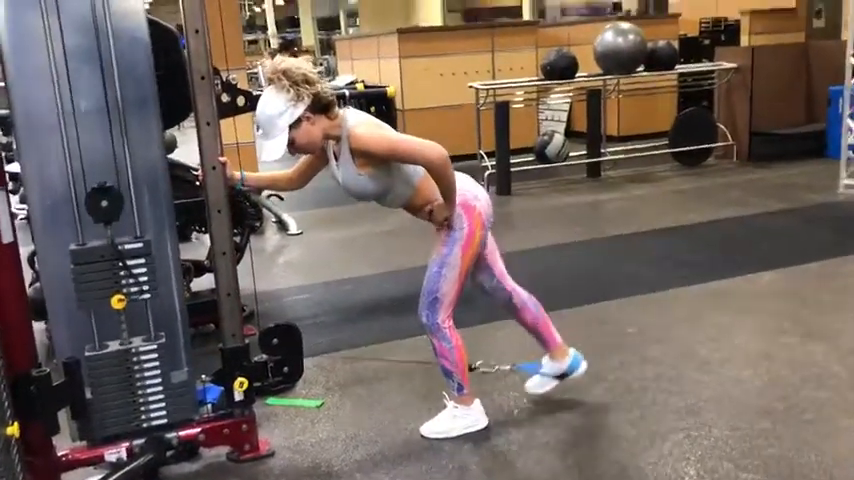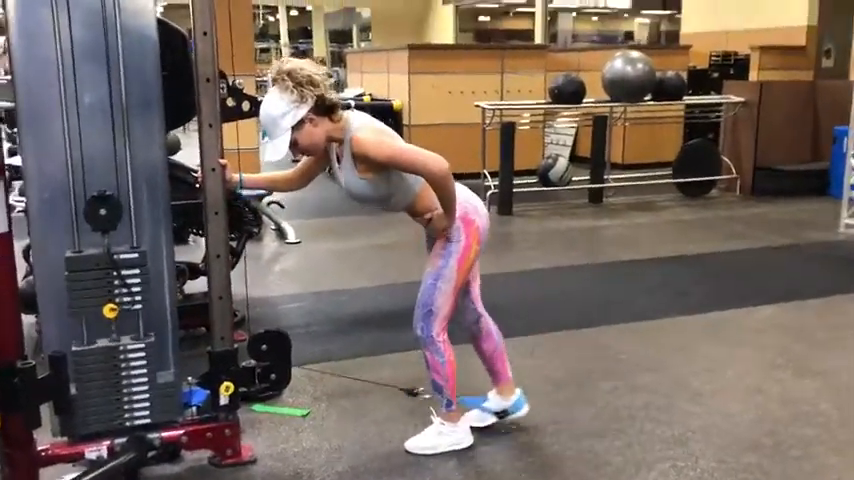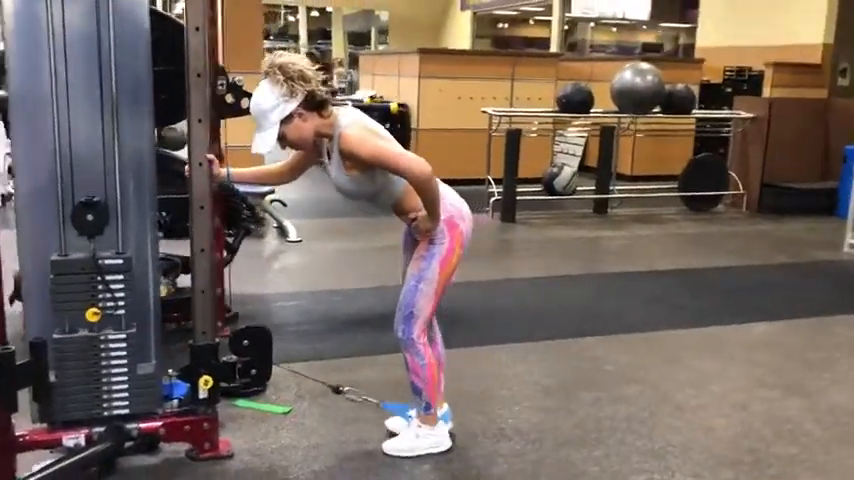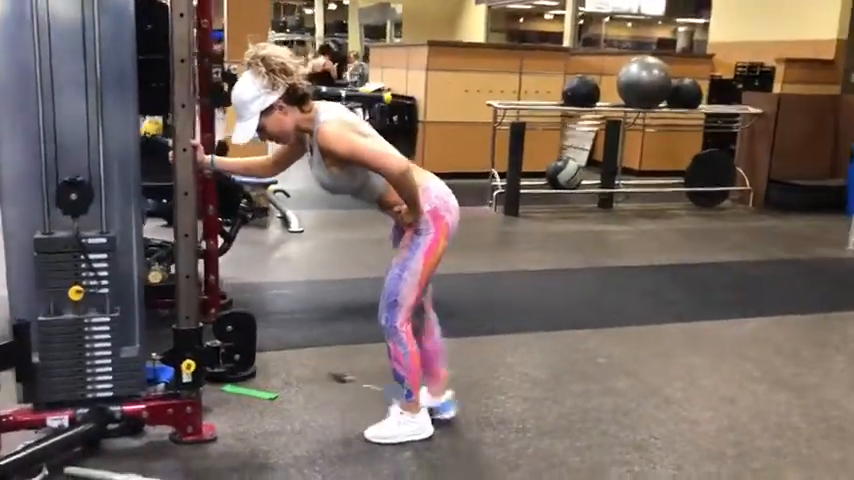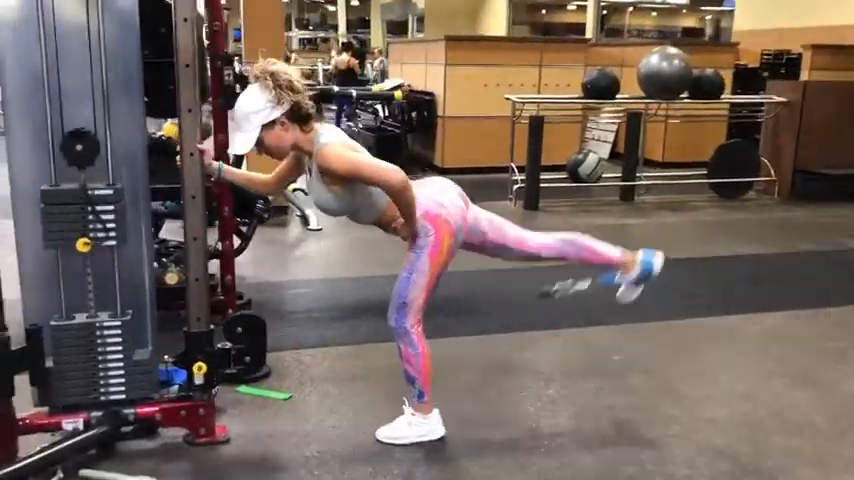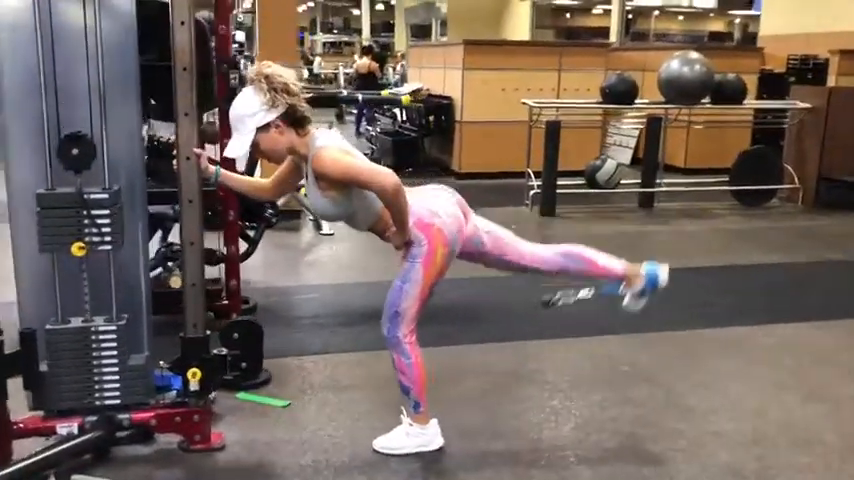
dt=0.4s
person 1, frame 1
left shoulder: (357, 135)
right shoulder: (329, 139)
left elbow: (436, 154)
right elbow: (293, 180)
left wrist: (448, 206)
right wrist: (237, 178)
left hip: (462, 208)
right hip: (457, 208)
left knee: (434, 315)
right knee: (501, 287)
left ankle: (466, 409)
right ankle: (561, 357)
person 1, frame 2
left shoulder: (361, 139)
right shoulder: (332, 141)
left elbow: (437, 167)
right elbow: (295, 179)
left wrist: (448, 216)
right wrist: (236, 180)
left hip: (460, 219)
right hip: (445, 220)
left knee: (429, 326)
right knee: (471, 312)
left ankle: (453, 425)
right ankle: (507, 395)
person 1, frame 3
left shoulder: (350, 135)
right shoulder: (323, 136)
left elbow: (421, 171)
right elbow: (284, 173)
left wrist: (432, 220)
right wrist: (223, 174)
left hip: (443, 221)
right hip: (423, 222)
left knee: (410, 328)
right knee: (421, 320)
left ankle: (430, 429)
right ankle: (433, 408)
person 1, frame 4
left shoulder: (330, 131)
right shoulder: (307, 128)
left elbow: (399, 167)
right elbow: (270, 166)
left wrist: (414, 212)
right wrist: (208, 162)
left hip: (429, 211)
right hip: (414, 209)
left knee: (394, 316)
right knee: (413, 307)
left ankle: (413, 415)
right ankle: (436, 393)
person 1, frame 5
left shoulder: (327, 151)
right shoulder: (305, 149)
left elbow: (396, 180)
right elbow: (271, 184)
left wrist: (409, 224)
right wrist: (217, 169)
left hip: (437, 217)
right hip: (440, 202)
left knee: (404, 322)
right knee: (537, 245)
left ankle: (424, 417)
right ankle: (632, 263)
person 1, frame 6
left shoulder: (323, 155)
right shoulder: (304, 152)
left elbow: (388, 183)
right elbow: (270, 190)
left wrist: (401, 232)
right wrist: (214, 174)
left hip: (430, 226)
right hip: (438, 208)
left knee: (397, 330)
right knee: (539, 257)
left ankle: (421, 428)
right ankle: (635, 275)
